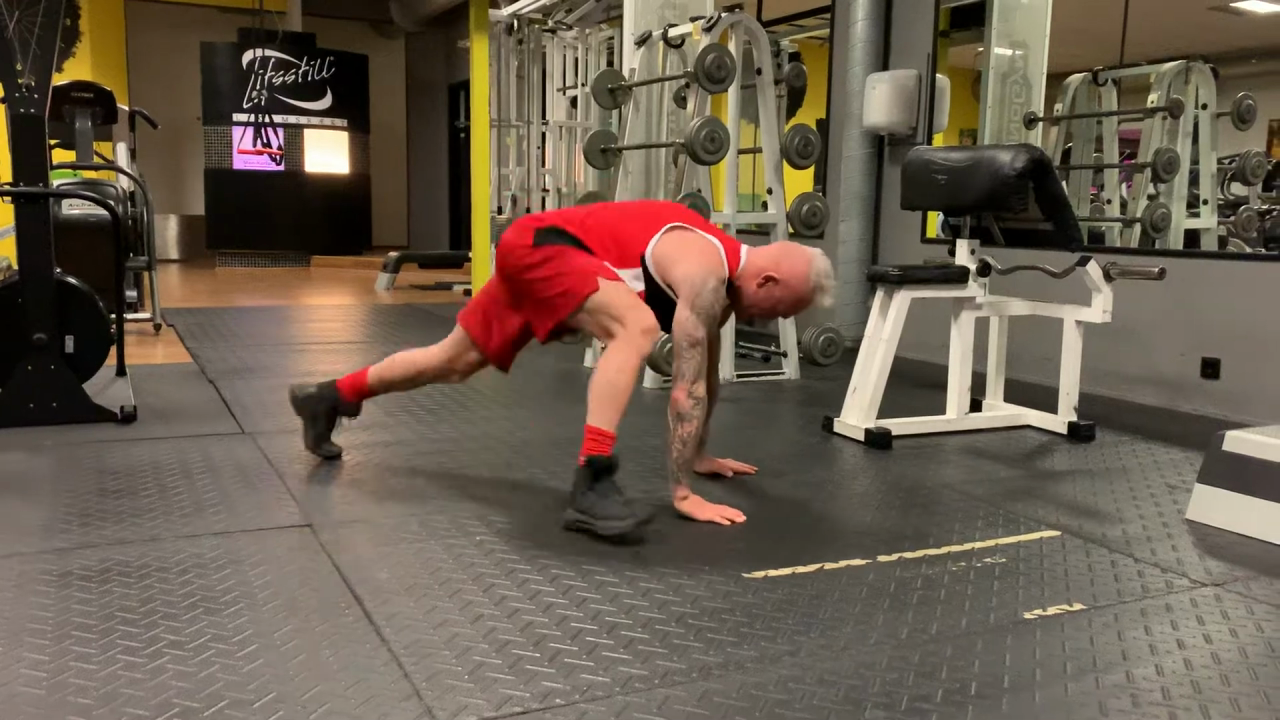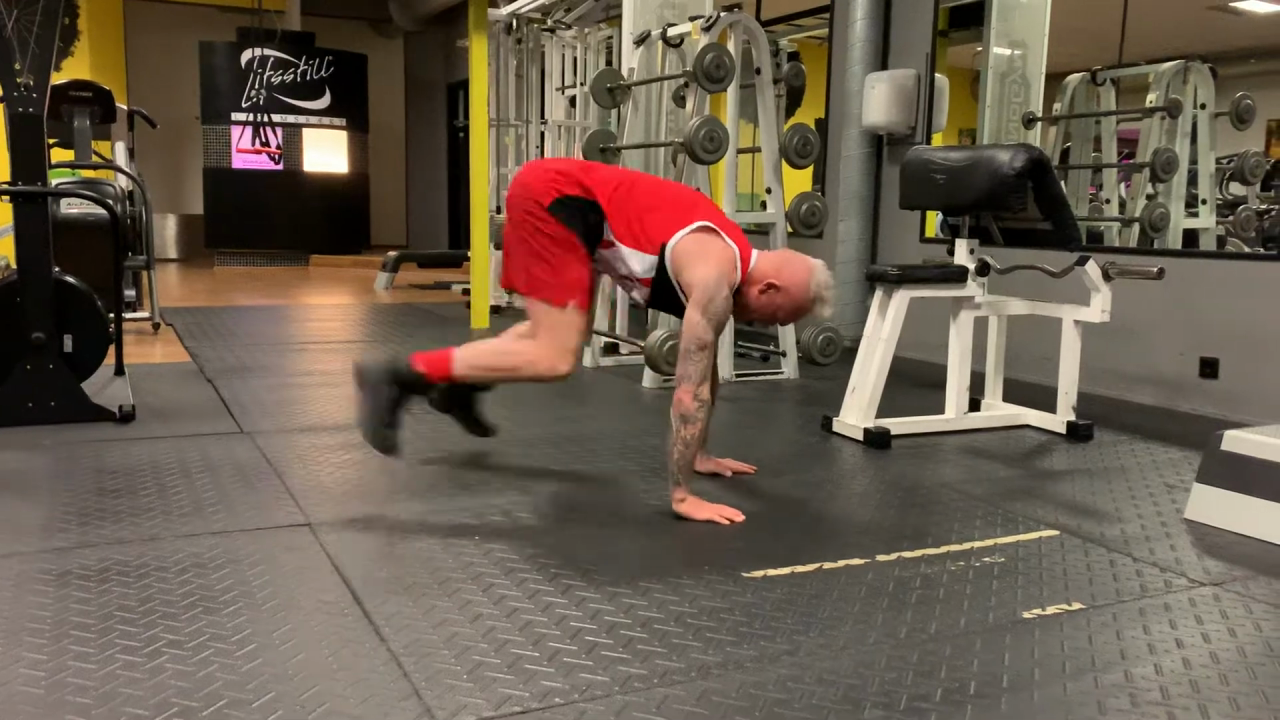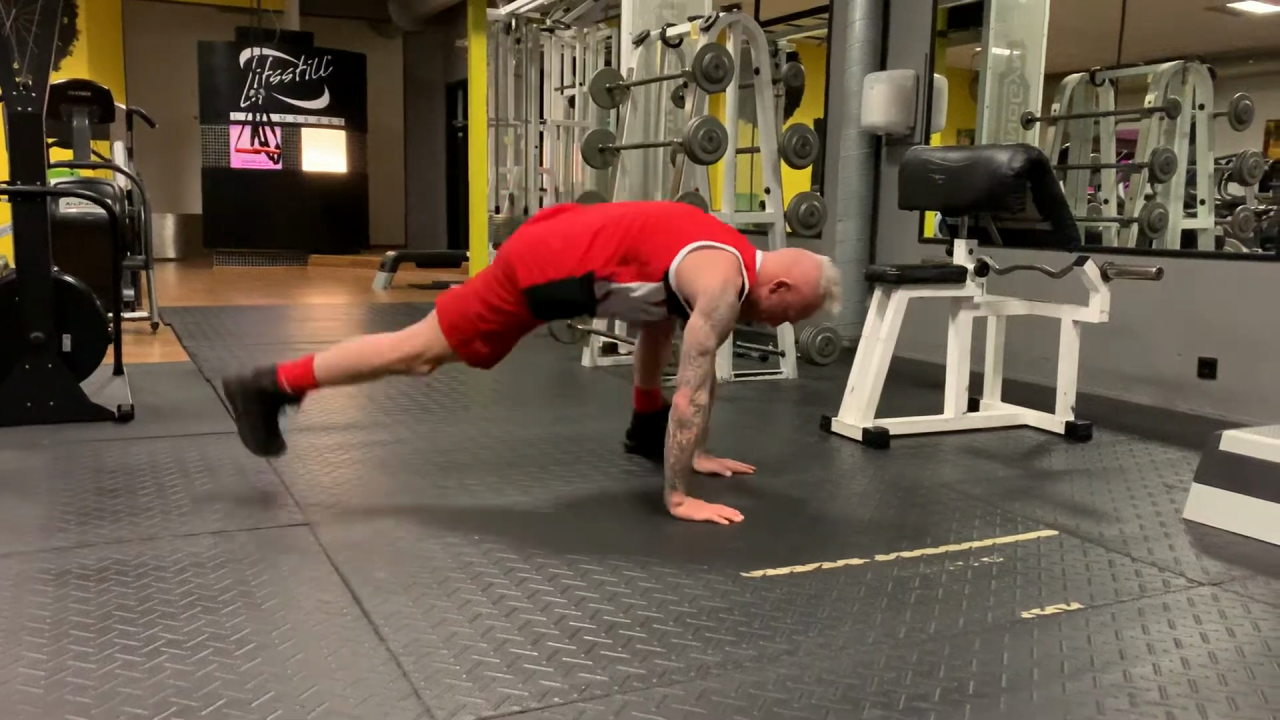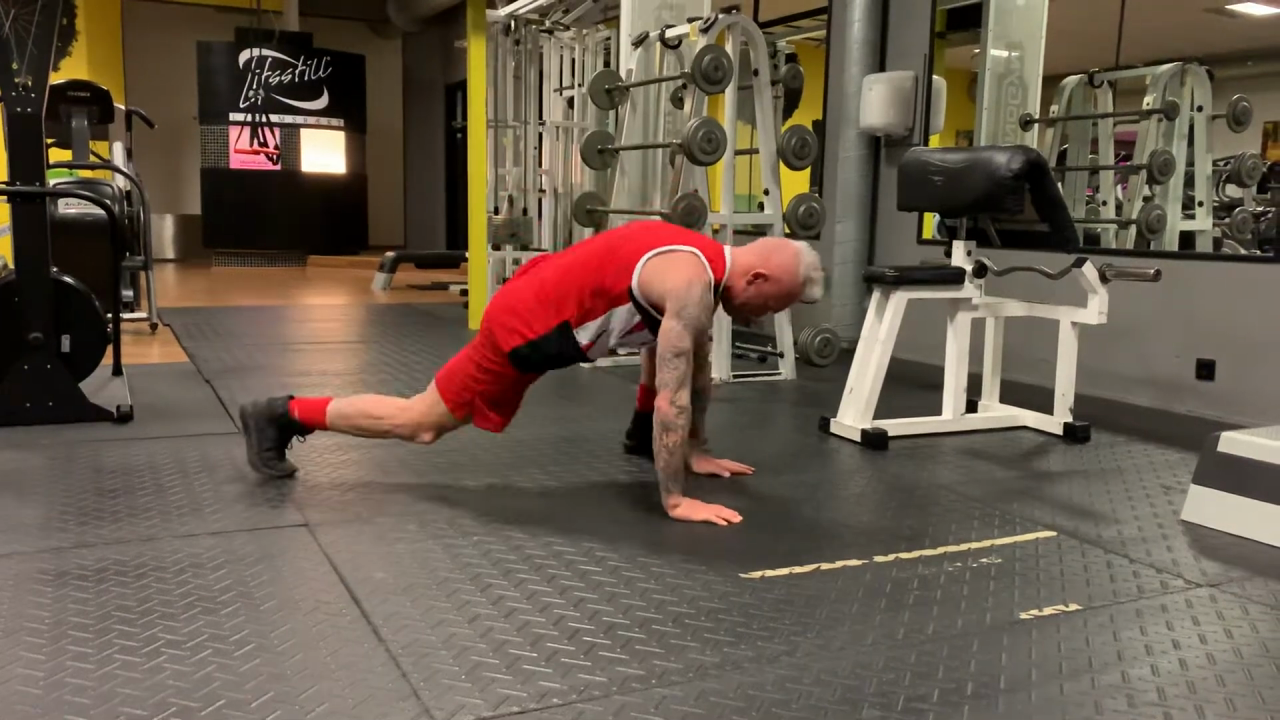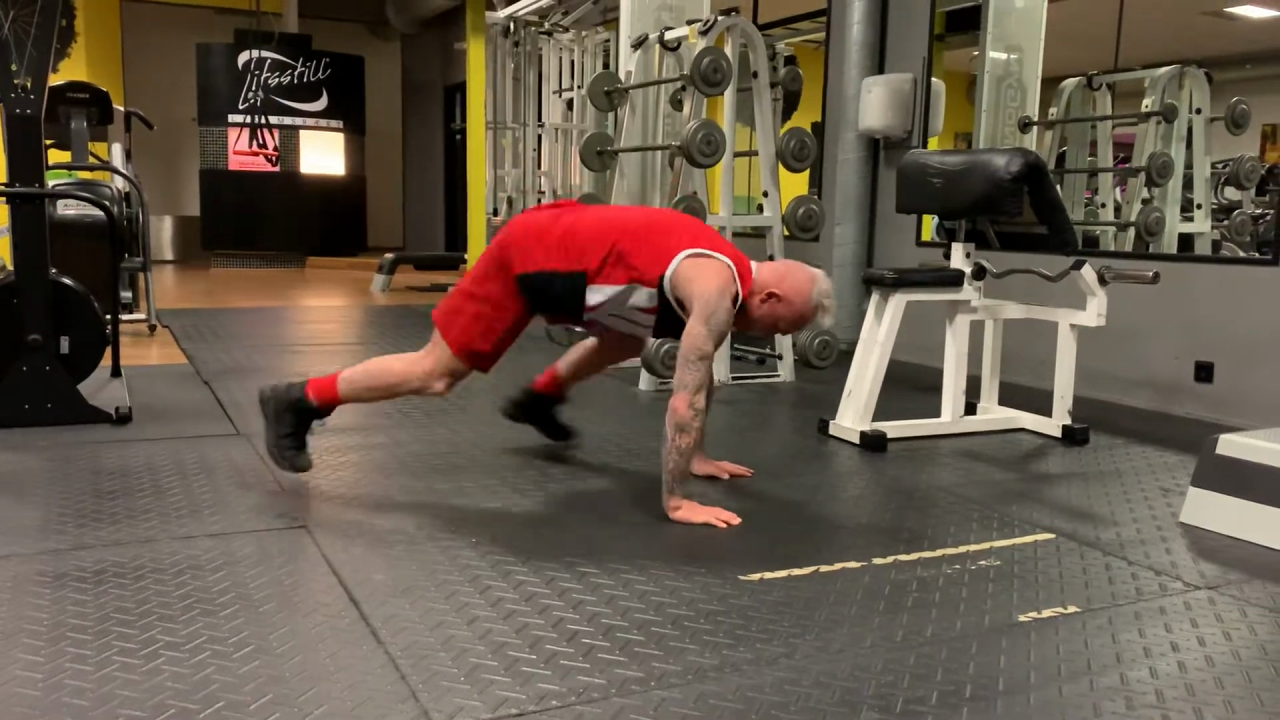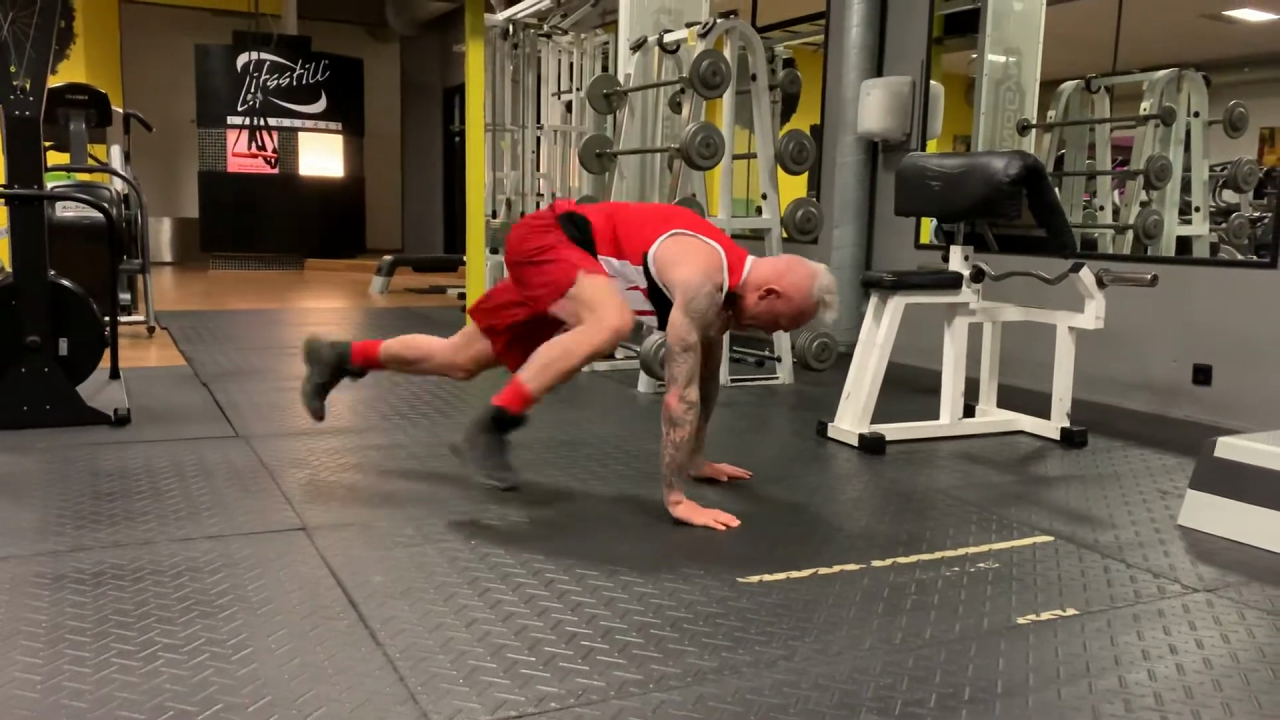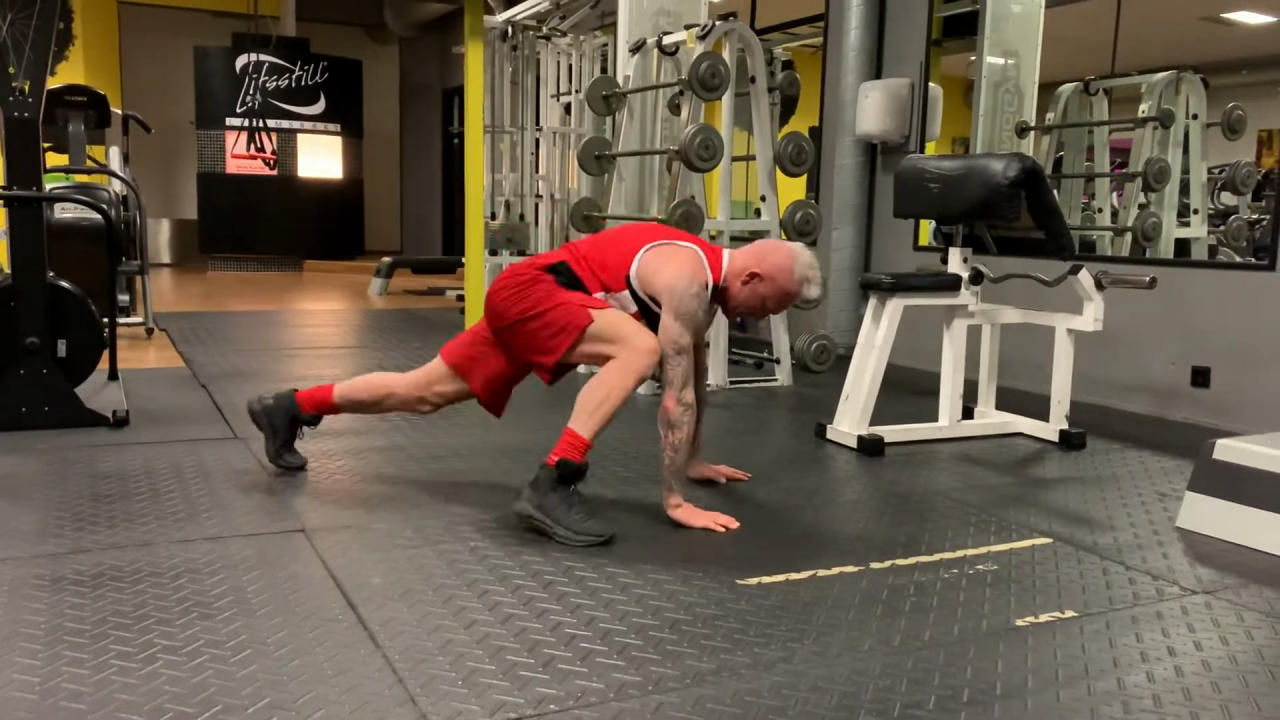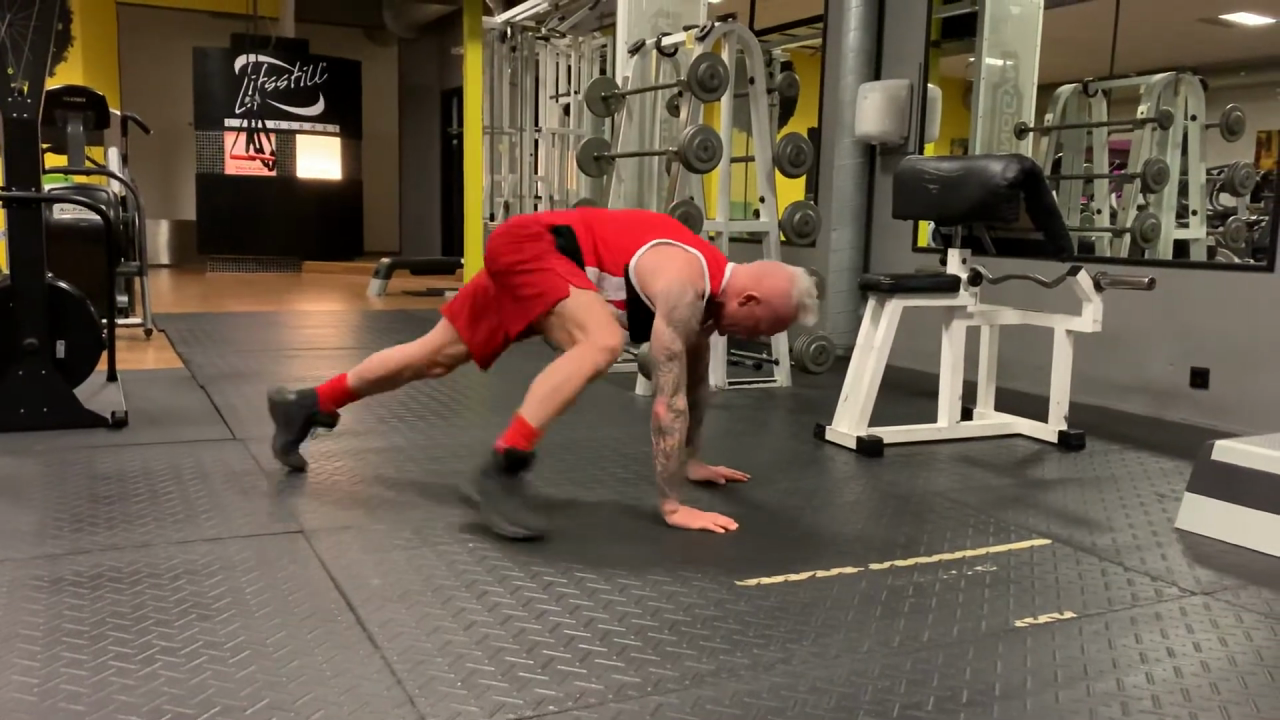
dt=0.2s
person 1, frame 1
left shoulder: (722, 271)
right shoulder: (706, 273)
left elbow: (705, 370)
right elbow: (687, 386)
left wrist: (700, 456)
right wrist: (685, 494)
left hip: (546, 254)
right hip: (536, 245)
left knee: (450, 362)
right knee: (637, 330)
left ankle: (329, 397)
right ankle: (591, 483)
person 1, frame 2
left shoulder: (729, 267)
right shoulder: (715, 276)
left elbow: (703, 366)
right elbow: (691, 388)
left wrist: (697, 454)
right wrist: (682, 494)
left hip: (555, 200)
right hip: (553, 198)
left knee: (556, 330)
right knee: (556, 357)
left ankle: (455, 385)
right ankle: (405, 375)
person 1, frame 3
left shoulder: (728, 261)
right shoulder: (723, 284)
left elbow: (696, 370)
right elbow: (691, 393)
left wrist: (698, 453)
right wrist: (679, 496)
left hip: (563, 234)
right hip: (543, 264)
left knee: (659, 313)
right knee: (418, 354)
left ankle: (645, 432)
right ankle: (273, 386)
person 1, frame 4
left shoulder: (708, 264)
right shoulder: (691, 283)
left elbow: (696, 366)
right elbow: (673, 395)
left wrist: (698, 451)
right wrist: (675, 499)
left hip: (548, 293)
right hip: (524, 327)
left knee: (668, 329)
right knee: (422, 423)
left ankle: (644, 433)
right ankle: (280, 416)
person 1, frame 5
left shoulder: (716, 274)
right shoulder: (717, 289)
left elbow: (696, 370)
right elbow: (689, 394)
left wrist: (694, 455)
right wrist: (677, 500)
left hip: (555, 234)
right hip: (533, 256)
left knee: (628, 338)
right knee: (435, 372)
left ankle: (536, 399)
right ankle: (297, 401)
person 1, frame 6
left shoulder: (727, 278)
right shoulder: (702, 277)
left elbow: (706, 373)
right elbow: (681, 391)
left wrist: (695, 460)
right wrist: (677, 497)
left hip: (566, 253)
right hip: (546, 239)
left knee: (461, 361)
right knee: (610, 323)
left ankle: (341, 357)
right ankle: (490, 427)
person 1, frame 7
left shoulder: (708, 279)
right shoulder: (686, 280)
left elbow: (695, 377)
right elbow: (676, 394)
left wrist: (695, 462)
right wrist: (676, 500)
left hip: (539, 303)
right hip: (523, 296)
left knee: (424, 393)
right knee: (639, 350)
left ankle: (289, 408)
right ankle: (554, 482)
person 1, frame 8
left shoulder: (709, 284)
right shoulder: (682, 286)
left elbow: (695, 378)
right elbow: (670, 398)
left wrist: (691, 462)
right wrist: (674, 505)
left hip: (542, 252)
right hip: (527, 245)
left knee: (433, 357)
right knee: (601, 343)
left ankle: (307, 406)
right ankle: (502, 470)
